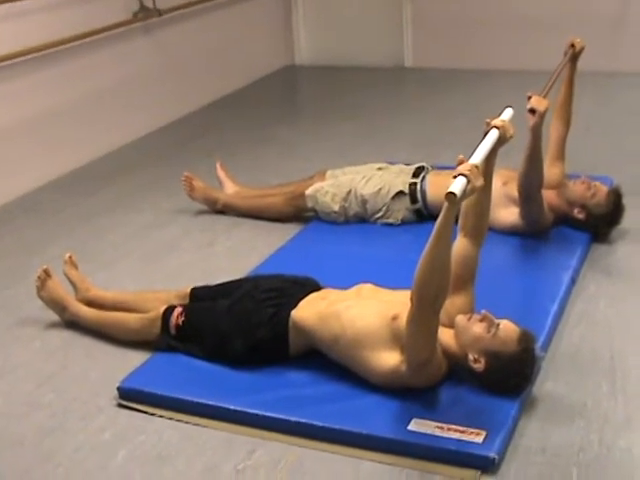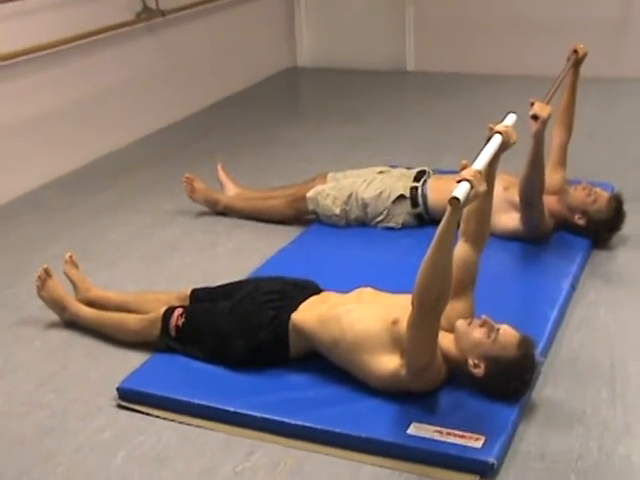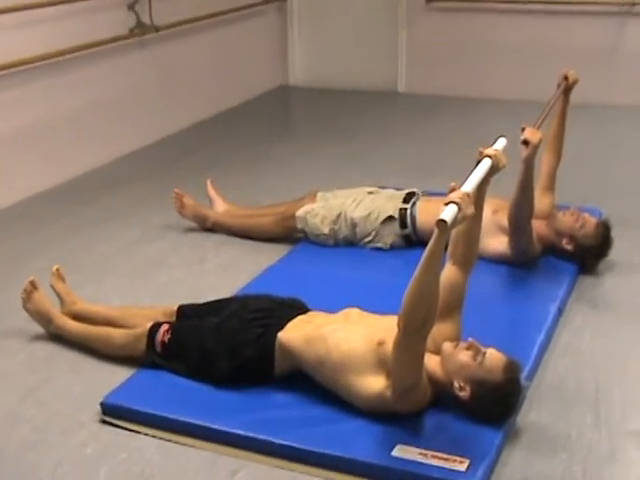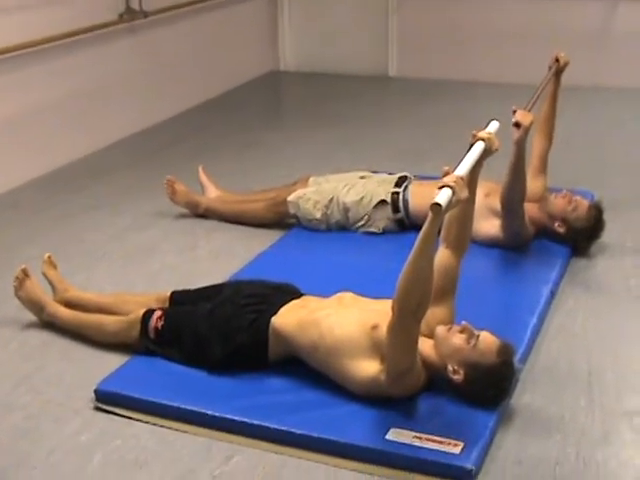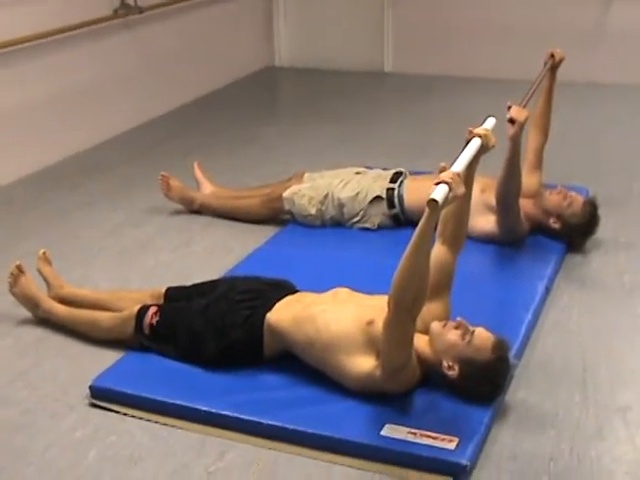
dt=0.4s
person 1, frame 1
left shoulder: (424, 367)
right shoulder: (456, 319)
left elbow: (423, 303)
right elbow: (471, 241)
left wrist: (451, 205)
right wrist: (490, 157)
left hip: (277, 328)
right hip: (306, 291)
left knee: (163, 322)
right knee: (186, 297)
left ankle: (74, 309)
right ankle: (92, 294)
person 1, frame 2
left shoulder: (424, 372)
right shoulder: (456, 323)
left elbow: (424, 307)
right elbow: (472, 246)
left wrist: (454, 211)
right wrist: (492, 162)
left hip: (278, 330)
right hip: (306, 294)
left knee: (161, 323)
right knee: (185, 298)
left ankle: (75, 309)
right ankle: (92, 293)
person 1, frame 3
left shoulder: (410, 393)
right shoulder: (443, 344)
left elbow: (410, 329)
right elbow: (459, 269)
left wrist: (442, 234)
right wrist: (480, 187)
left hip: (263, 349)
right hip: (292, 312)
left knee: (146, 340)
right knee: (171, 315)
left ankle: (60, 322)
right ankle: (77, 307)
person 1, frame 4
left shoulder: (404, 377)
right shoulder: (436, 329)
left elbow: (405, 313)
right elbow: (453, 252)
left wrist: (436, 217)
right wrist: (474, 169)
left hip: (258, 334)
right hip: (285, 297)
left knee: (140, 326)
right knee: (164, 301)
left ankle: (52, 310)
right ankle: (69, 295)
person 1, frame 5
left shoulder: (398, 373)
right shoulder: (432, 324)
left elbow: (401, 308)
right elbow: (448, 250)
left wrist: (432, 214)
right wrist: (469, 166)
left hip: (251, 330)
right hip: (282, 294)
left knee: (135, 322)
right knee: (160, 297)
left ankle: (47, 307)
right ankle: (64, 291)
person 2, frame 1
left shoulder: (537, 218)
right shoulder: (555, 185)
left elbow: (526, 192)
right elbow: (562, 129)
left wrist: (533, 130)
right wrist: (572, 67)
left hip: (406, 198)
right hip: (416, 173)
left knee: (304, 200)
right knee: (320, 179)
left ankle: (221, 200)
right ankle: (236, 192)
person 2, frame 2
left shoulder: (537, 223)
right shoulder: (556, 189)
left elbow: (528, 198)
right elbow: (564, 136)
left wrist: (536, 136)
right wrist: (575, 73)
left hip: (408, 201)
right hip: (416, 177)
left knee: (305, 203)
right knee: (321, 182)
left ankle: (222, 201)
right ankle: (238, 194)
person 2, frame 3
left shoulder: (524, 247)
right shoulder: (544, 213)
left elbow: (517, 221)
right elbow: (553, 161)
left wrist: (525, 162)
right wrist: (565, 98)
left hip: (395, 222)
right hip: (405, 199)
left knee: (294, 221)
right knee: (310, 202)
left ankle: (213, 219)
right ankle: (224, 211)
person 2, frame 4
left shoulder: (518, 230)
right shoulder: (537, 196)
left elbow: (509, 204)
right elbow: (545, 145)
left wrist: (517, 144)
right wrist: (556, 80)
left hip: (389, 206)
right hip: (397, 184)
left knee: (286, 206)
right knee: (302, 186)
left ankle: (204, 205)
right ankle: (218, 197)
person 2, frame 5
left shoulder: (512, 226)
right shoulder: (532, 191)
left elbow: (504, 199)
right elbow: (540, 139)
left wrist: (511, 140)
right wrist: (552, 76)
left hip: (383, 202)
right hip: (392, 179)
left knee: (281, 203)
right knee: (297, 182)
left ankle: (200, 201)
right ankle: (213, 193)
